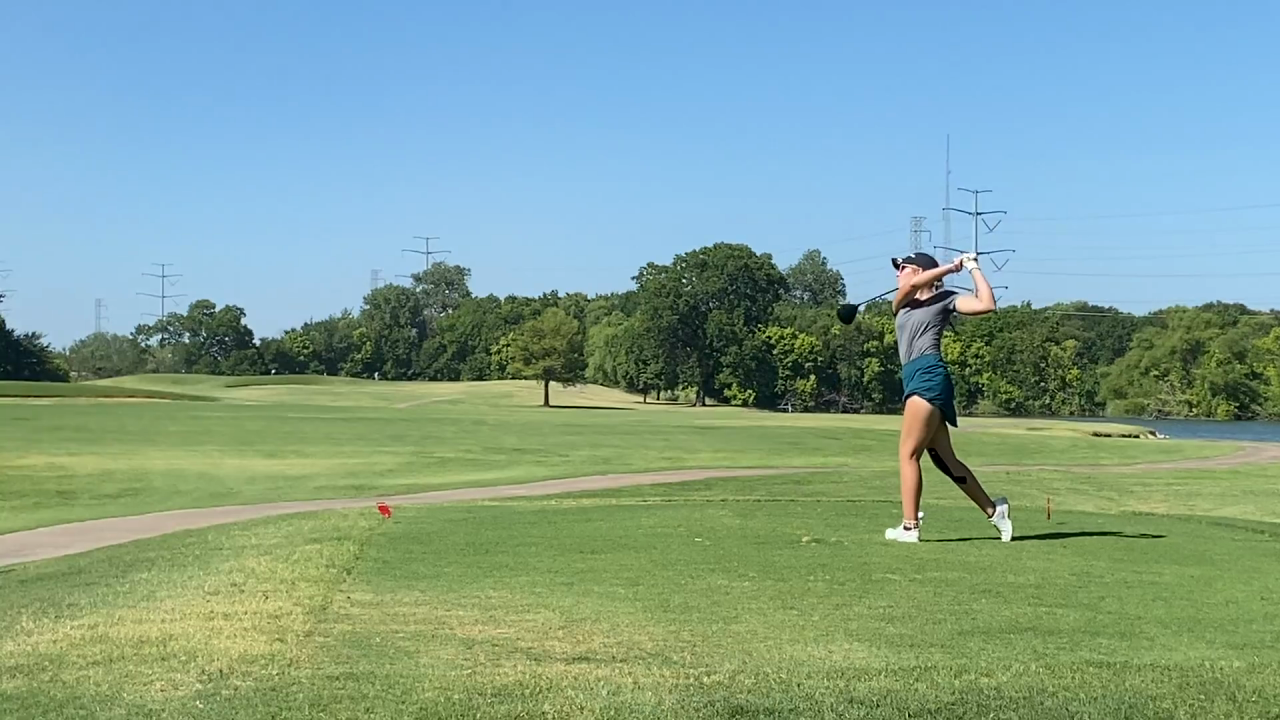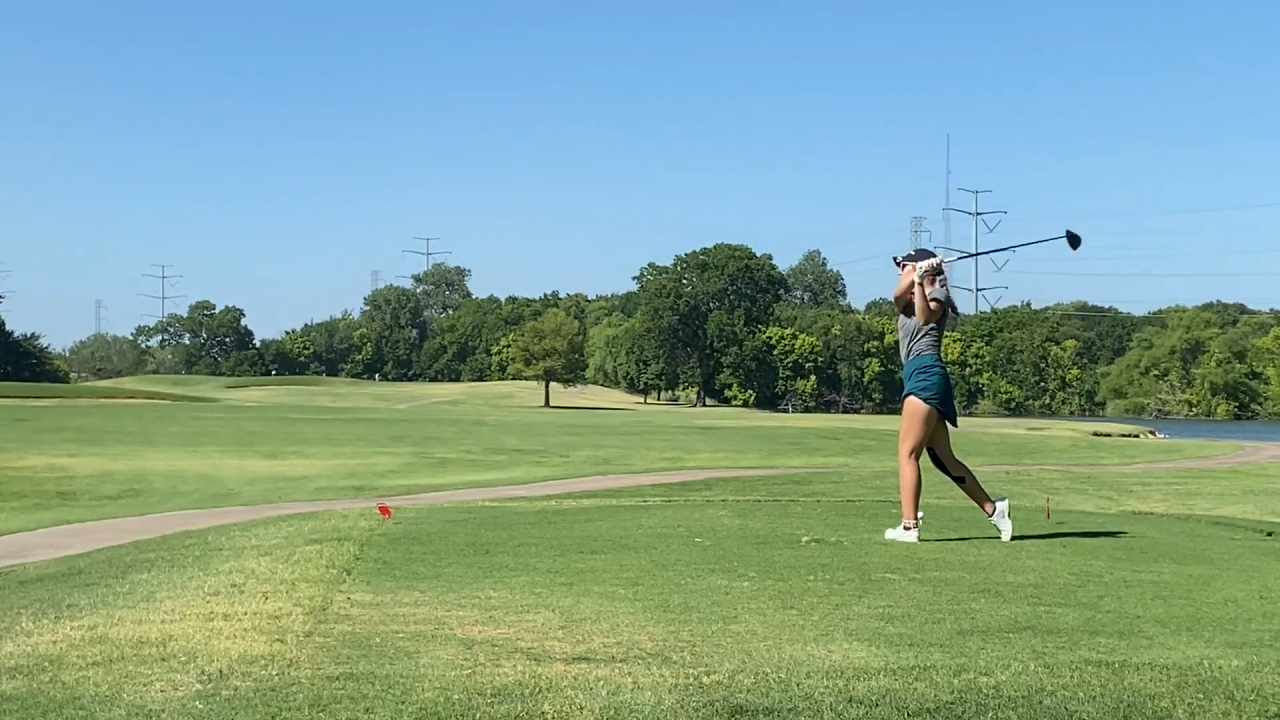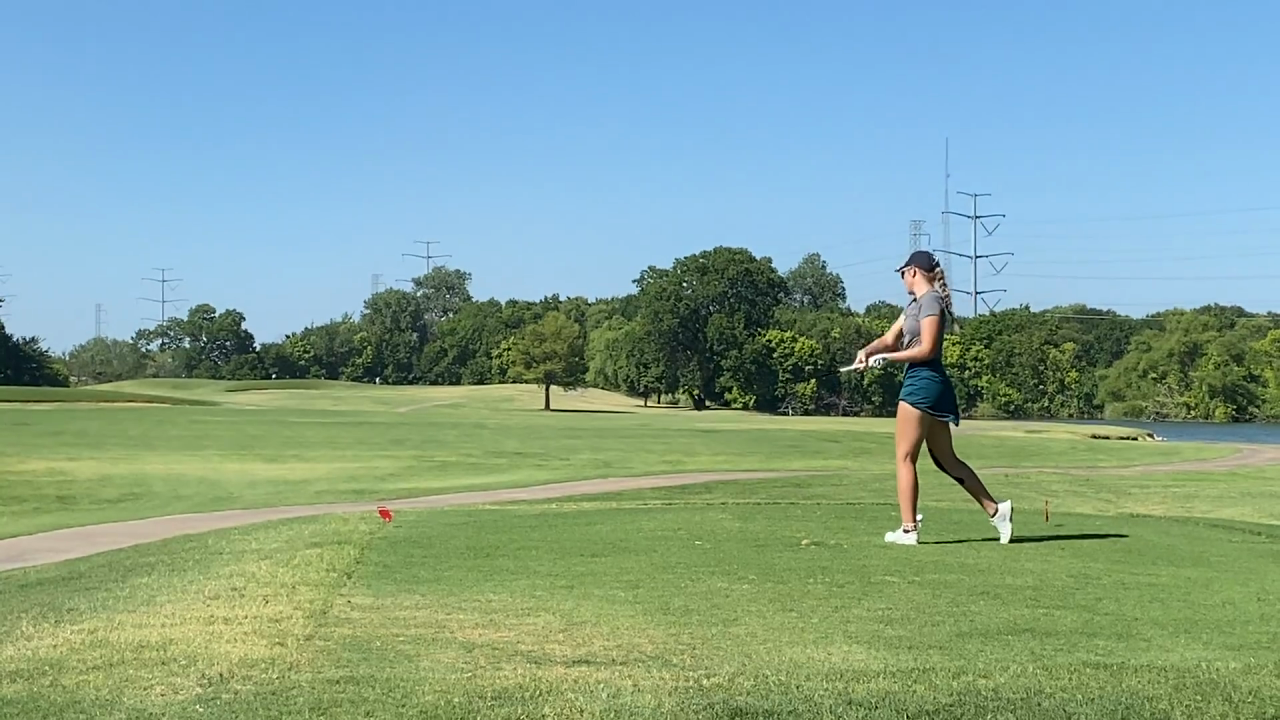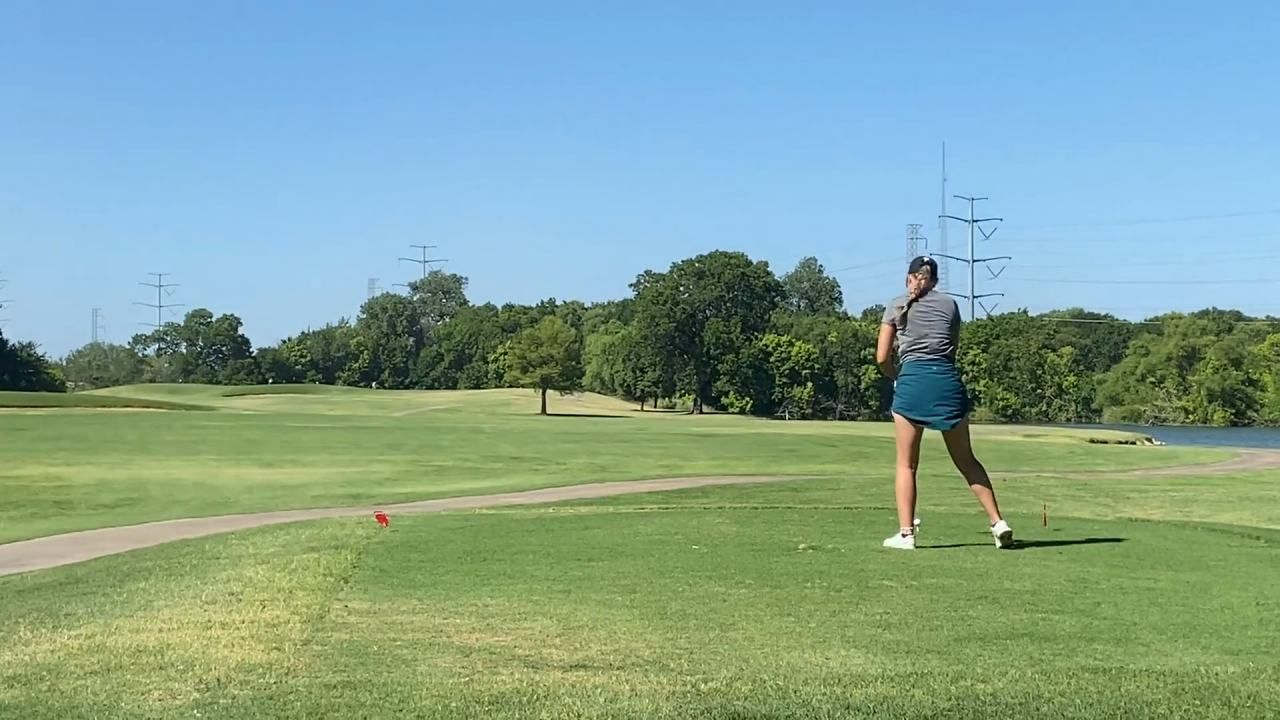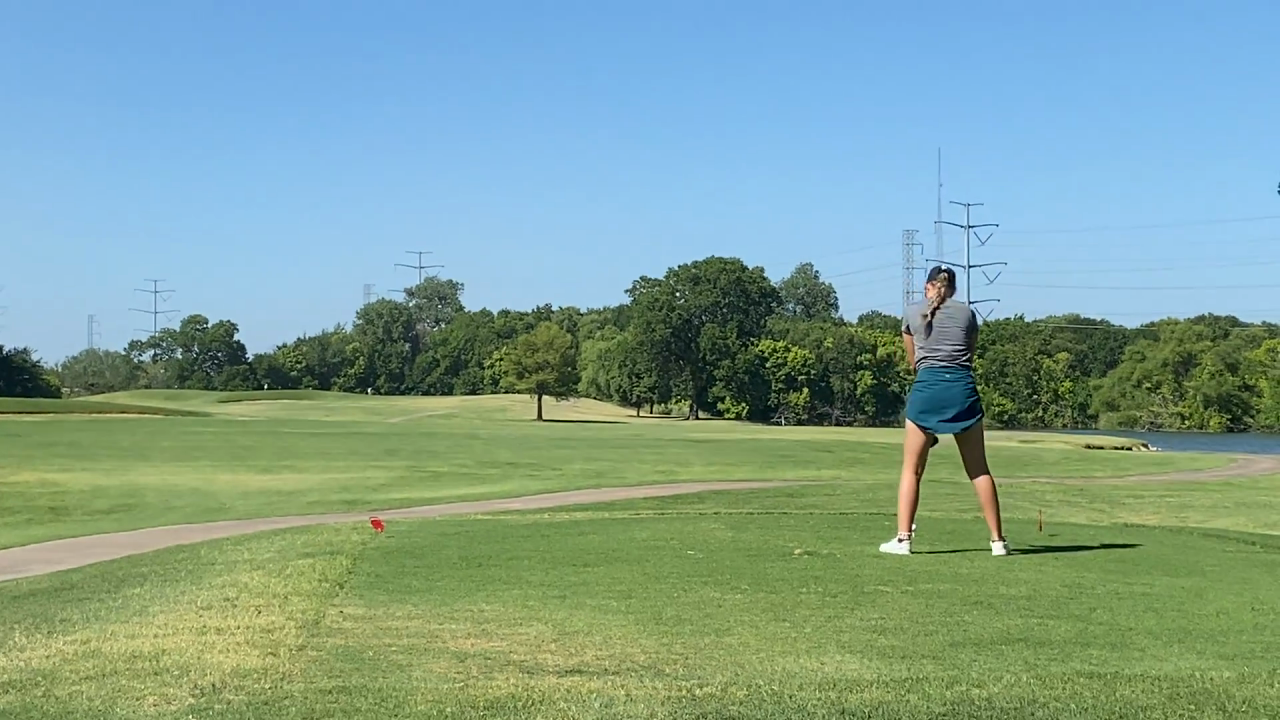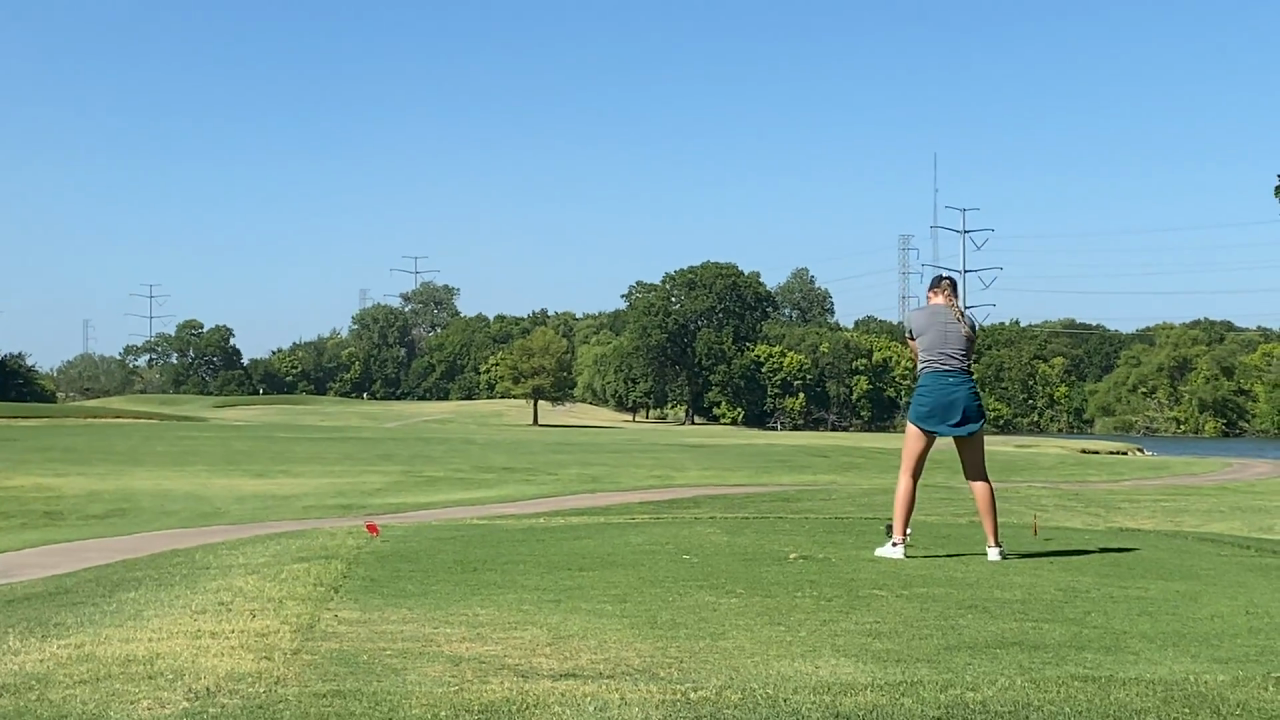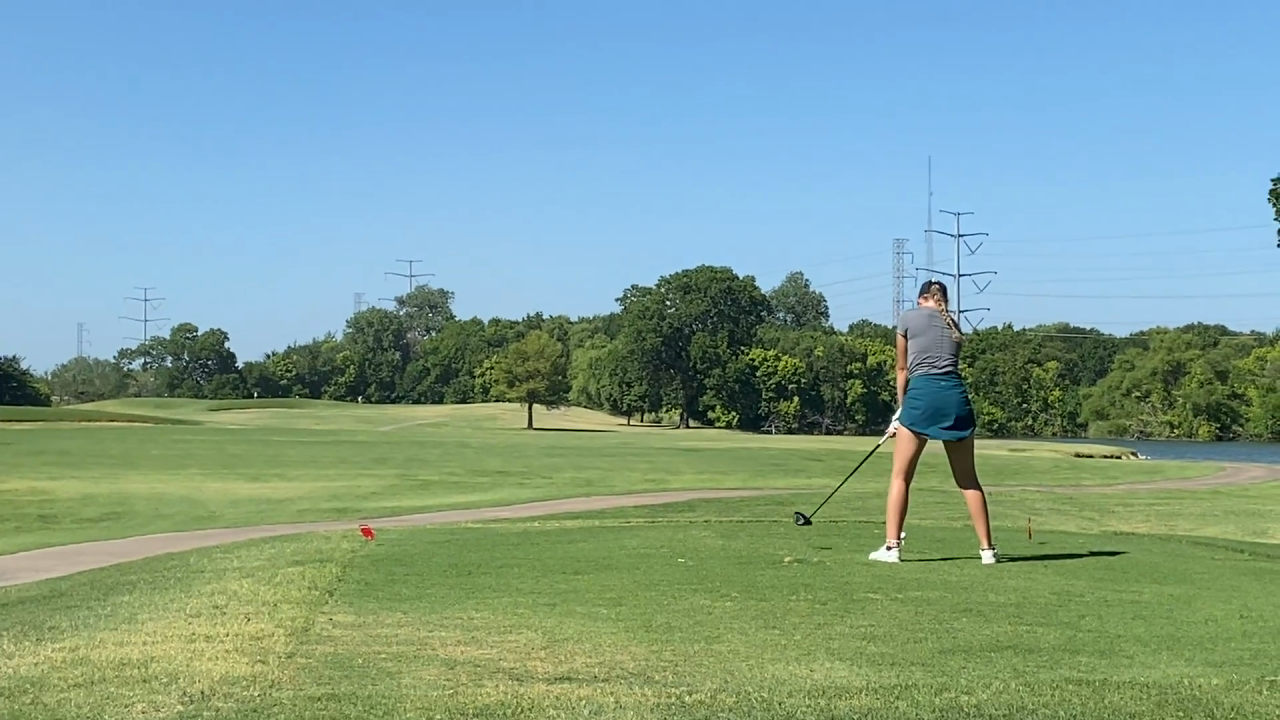
dt=0.3s
person 1, frame 1
left shoulder: (945, 298)
right shoulder: (901, 303)
left elbow: (987, 304)
right elbow: (912, 284)
left wrist: (973, 268)
right wrist: (953, 266)
left hip: (929, 376)
right hip: (915, 379)
left knee: (908, 453)
right knee: (944, 459)
left ankle: (909, 526)
right ankle: (993, 510)
person 1, frame 2
left shoulder: (938, 296)
right shoulder: (910, 294)
left elbow: (921, 318)
right elbow: (902, 302)
left wrist: (921, 280)
right wrist: (907, 286)
left hip: (926, 377)
right hip: (919, 378)
left knee: (907, 453)
right knee: (943, 457)
left ankle: (909, 526)
right ankle: (994, 509)
person 1, frame 3
left shoulder: (931, 300)
right shoulder: (916, 302)
left elbow: (926, 349)
right elbow: (890, 339)
left wrist: (886, 358)
right wrist: (868, 350)
left hip: (922, 382)
right hip: (930, 383)
left knee: (905, 457)
right knee: (945, 458)
left ankle: (908, 529)
right ankle: (995, 510)
person 1, frame 4
left shoulder: (897, 306)
right shoulder: (950, 304)
left elbow: (883, 358)
left wrist: (896, 377)
left hip: (913, 382)
right hip: (948, 382)
left knee: (906, 464)
right knee: (966, 460)
left ankle: (906, 534)
right ankle: (998, 523)
person 1, frame 5
left shoulder: (912, 314)
right shoulder: (968, 313)
left hip: (927, 389)
right hip: (963, 389)
left knee: (911, 470)
right knee: (979, 470)
left ankle: (902, 539)
right ankle: (997, 540)
person 1, frame 6
left shoulder: (915, 317)
right shoulder: (967, 322)
left hip: (930, 392)
right hip: (965, 392)
left knee: (908, 472)
right knee: (977, 474)
left ankle: (897, 542)
right ankle: (993, 546)
person 1, frame 7
left shoulder: (908, 317)
right shoulder: (954, 327)
left elbow: (902, 369)
left wrist: (901, 408)
right wrist: (904, 411)
left hip: (921, 396)
right hip: (956, 396)
left knee: (900, 476)
right knee: (968, 479)
left ankle: (891, 547)
right ankle: (987, 548)
